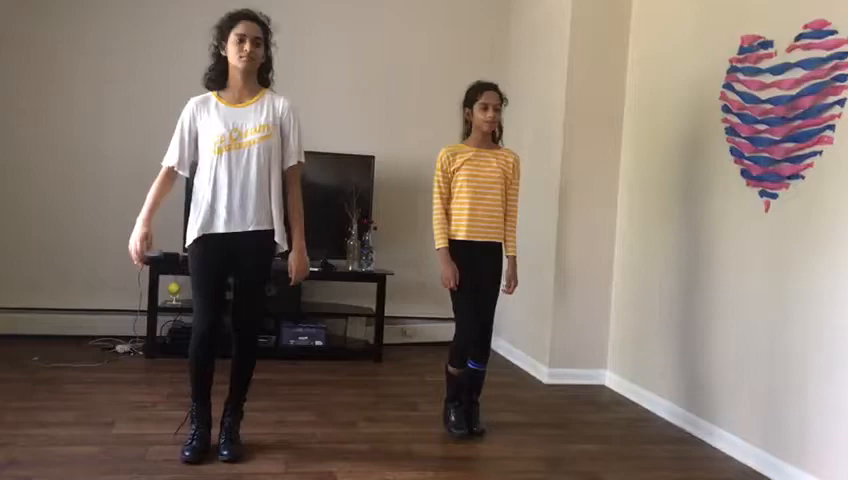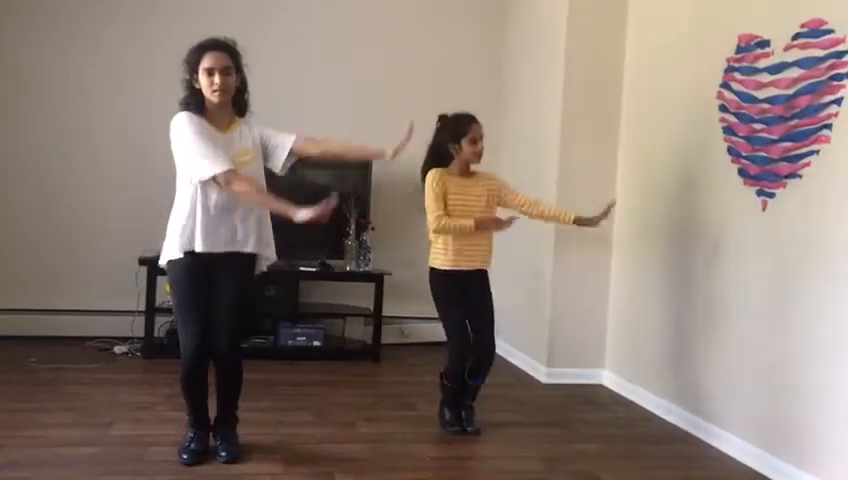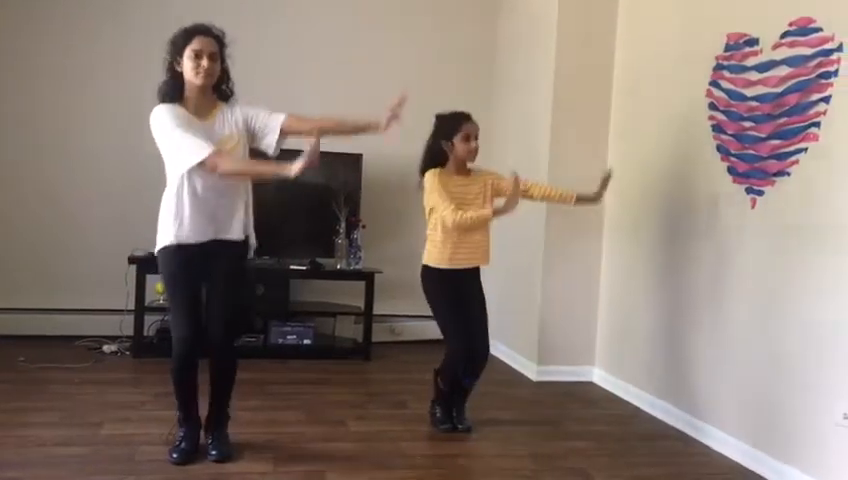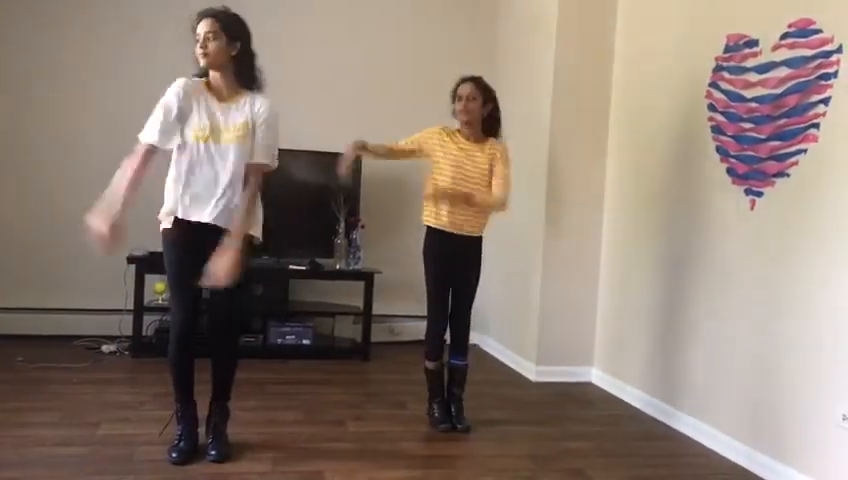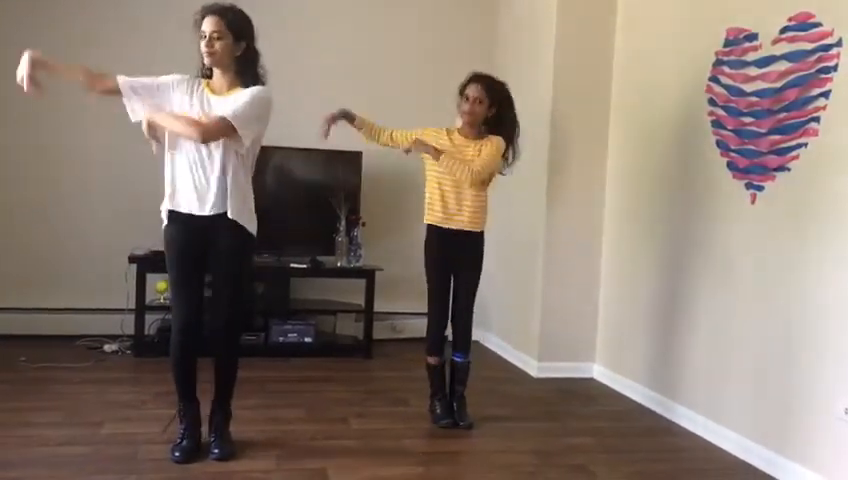
dt=1s
person 1, frame 1
left shoulder: (279, 108)
right shoulder: (199, 108)
left elbow: (291, 180)
right elbow: (171, 170)
left wrist: (298, 243)
right wrist: (142, 225)
left hip: (258, 234)
right hip: (209, 232)
left knee: (246, 330)
right knee: (205, 328)
left ankle: (231, 425)
right ankle: (199, 425)
person 1, frame 2
left shoulder: (256, 132)
right shoulder: (185, 125)
left elbow: (313, 149)
right elbow: (230, 182)
left wrist: (380, 154)
right wrist: (294, 211)
left hip: (238, 252)
right hip: (190, 251)
left knee: (226, 344)
right knee: (195, 344)
left ankle: (226, 426)
right ankle: (198, 427)
person 1, frame 3
left shoulder: (240, 114)
right shoulder: (165, 116)
left elbow: (303, 125)
right elbow: (218, 165)
left wrist: (374, 125)
right wrist: (288, 169)
left hip: (229, 239)
right hip: (181, 240)
left knee: (220, 337)
right knee: (187, 337)
left ankle: (217, 425)
right ankle: (187, 426)
person 1, frame 4
left shoulder: (258, 106)
right shoulder: (184, 92)
left elbow: (254, 181)
right elbow: (143, 151)
left wrist: (235, 244)
right wrist: (111, 208)
left hip: (231, 229)
right hip: (182, 224)
left knee: (224, 328)
right knee: (183, 325)
left ankle: (217, 424)
right ankle: (186, 425)
person 1, frame 5
left shoulder: (256, 97)
right shoulder: (179, 87)
left elbow: (205, 131)
right elbow: (103, 84)
left wrist: (155, 115)
right wrist: (43, 64)
left hip: (230, 222)
right hip: (183, 218)
left knee: (225, 324)
right knee: (185, 323)
left ankle: (220, 423)
right ankle: (188, 423)
person 2, frame 1
left shoulder: (509, 160)
right shoulder: (450, 155)
left elbow: (510, 214)
right elbow: (439, 210)
left wrist: (512, 259)
right wrist: (444, 257)
left hip: (492, 252)
right hip: (459, 250)
left knee: (484, 331)
right knee: (467, 328)
left ankle: (472, 405)
right ankle: (453, 404)
person 2, frame 2
left shoulder: (490, 183)
right shoulder: (436, 177)
left elbow: (531, 207)
right elbow: (436, 223)
left wrist: (582, 220)
right wrist: (482, 223)
left hip: (477, 276)
right hip: (445, 275)
left knee: (485, 351)
right knee: (462, 348)
left ankle: (465, 406)
right ankle: (448, 405)
person 2, frame 3
left shoulder: (486, 179)
right shoulder: (434, 178)
left elbow: (533, 191)
right elbow: (452, 219)
left wrist: (587, 197)
right wrist: (499, 209)
left hip: (469, 276)
right hip: (438, 274)
left knee: (479, 351)
right knee: (459, 348)
left ankle: (457, 404)
right ankle: (440, 403)
person 2, frame 4
left shoulder: (497, 150)
right shoulder: (438, 137)
left elbow: (500, 200)
right elbow: (393, 150)
left wrist: (462, 196)
right wrist: (361, 147)
left hip: (471, 243)
right hip: (439, 238)
left knee: (461, 321)
right knee: (437, 319)
left ankle: (456, 401)
right ankle: (436, 401)
person 2, frame 5
left shoulder: (495, 144)
right shoulder: (434, 135)
left elbow: (472, 176)
right elbow: (384, 136)
left wrist: (435, 153)
right wrist: (350, 117)
left hip: (471, 239)
right hip: (439, 234)
left knee: (462, 317)
right knee: (438, 315)
left ankle: (458, 396)
right ankle: (437, 398)
